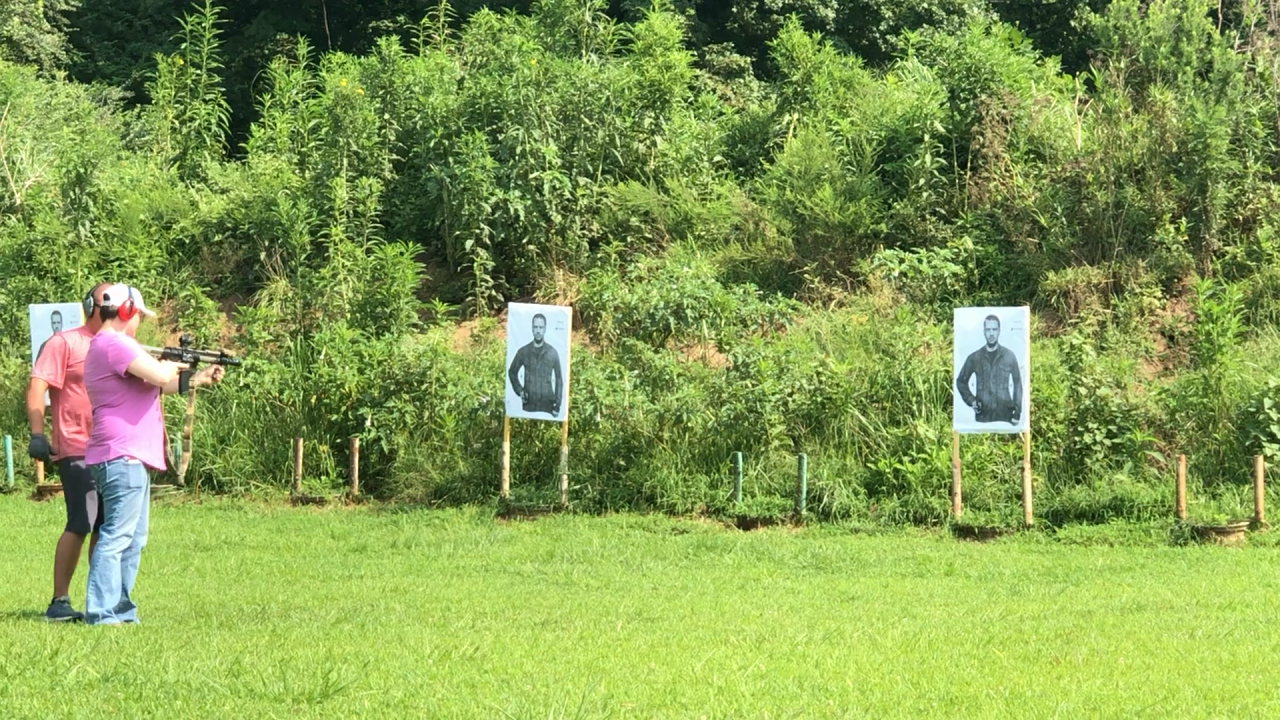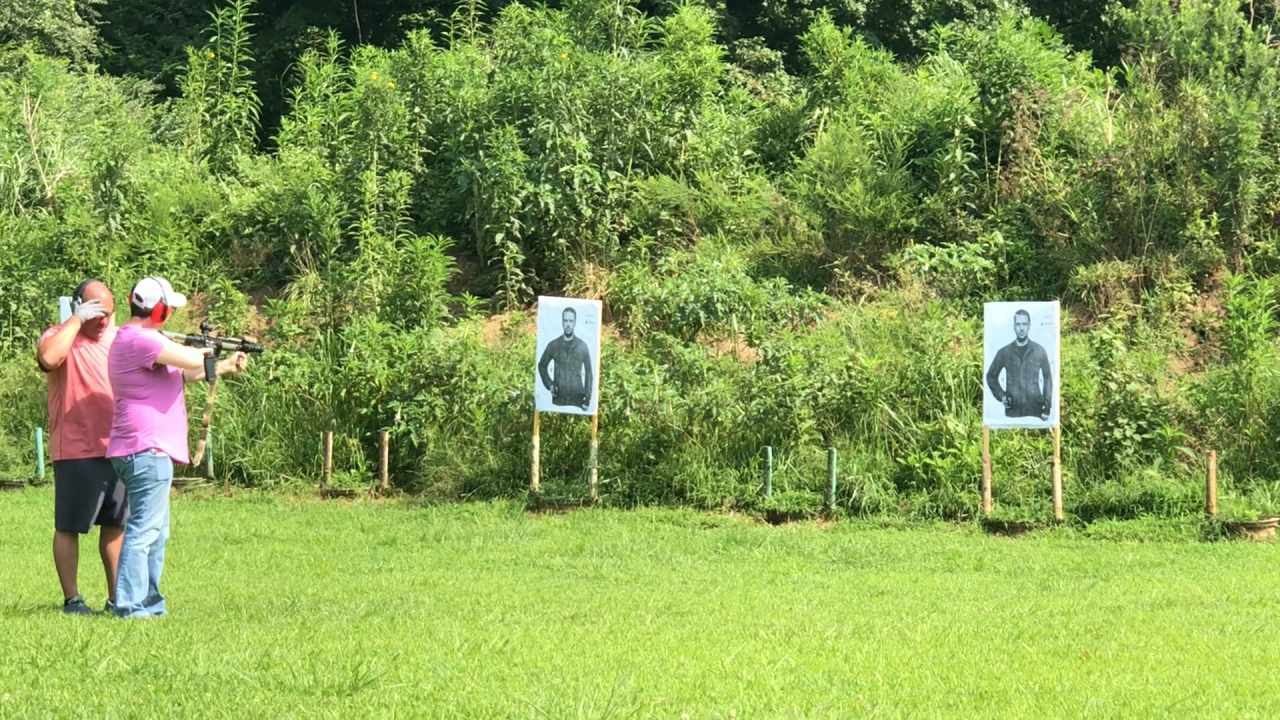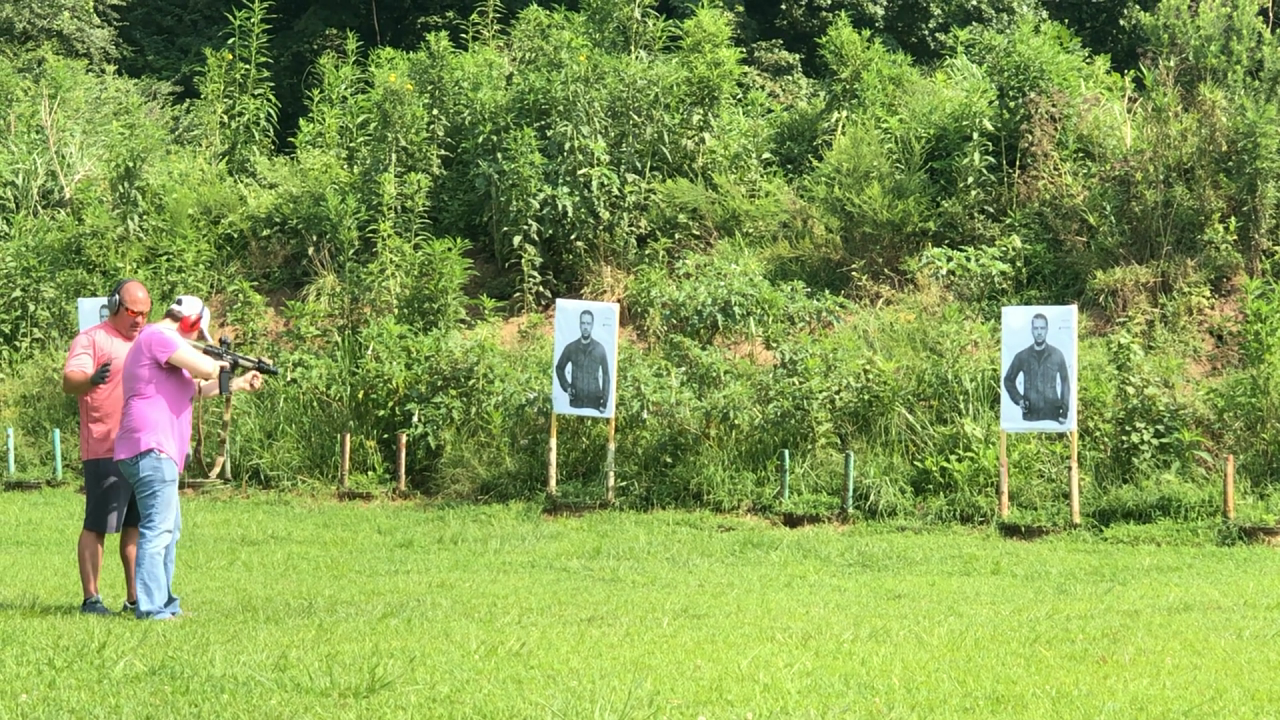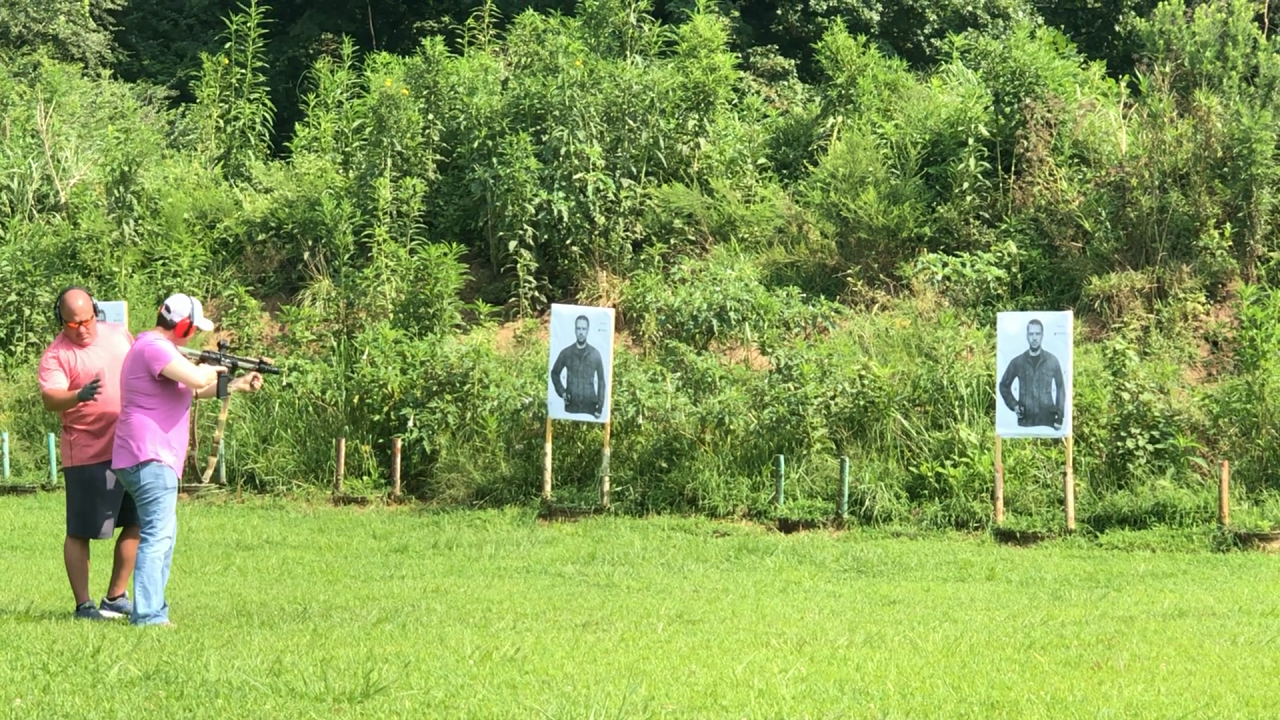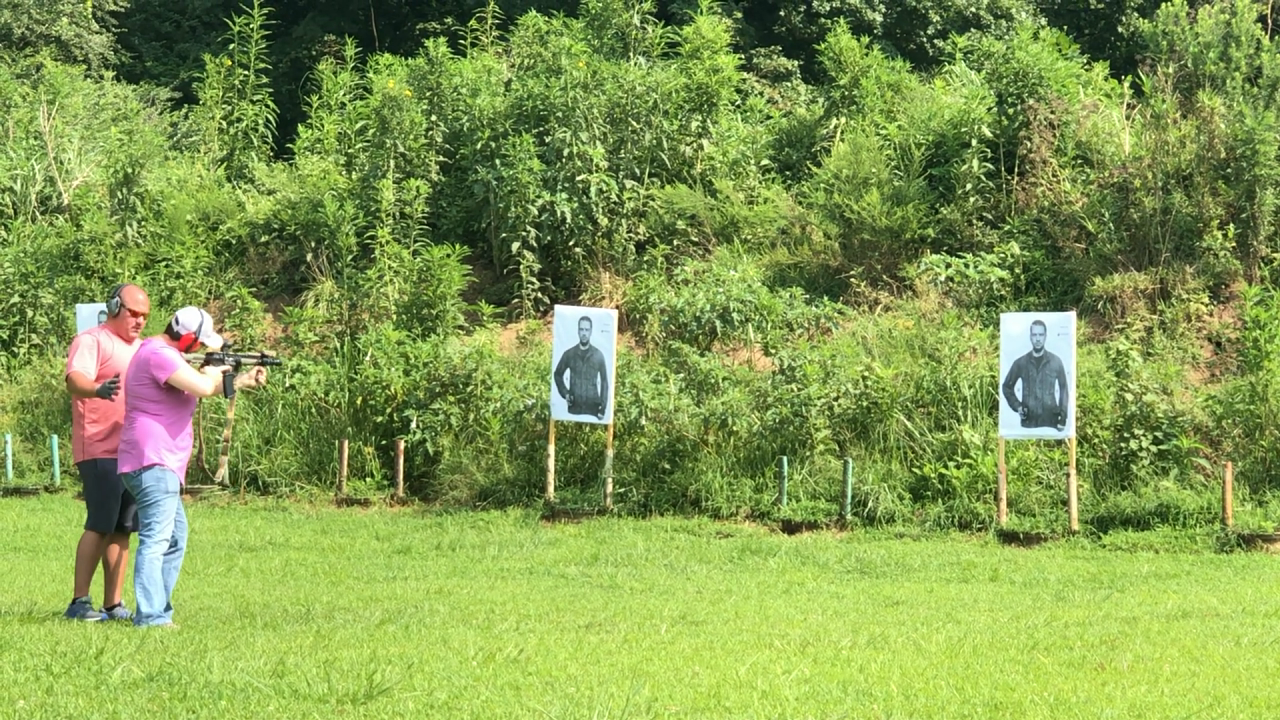
dt=1s
person 1, frame 1
right shoulder: (64, 342)
right elbow: (37, 387)
right wrist: (37, 433)
right hip: (77, 451)
right knee: (79, 526)
right ankle: (59, 600)
person 1, frame 2
left shoulder: (115, 334)
right shoulder: (60, 335)
right elbow: (48, 358)
right wrist: (77, 320)
right hip: (77, 451)
left knee: (115, 525)
right knee: (69, 526)
left ankle: (116, 596)
right ankle: (71, 598)
person 1, frame 3
right shoulder: (91, 339)
right elbow: (69, 382)
right wrist: (92, 379)
right hip: (106, 450)
left knee: (136, 525)
right knee: (97, 525)
left ankle: (135, 597)
right ankle: (91, 599)
person 1, frame 4
left shoulder: (119, 334)
right shoulder: (55, 355)
right elbow: (49, 399)
right wrist: (78, 396)
right hip: (88, 455)
left knee: (136, 524)
right knee: (80, 531)
left ankle: (116, 597)
right ankle: (84, 604)
person 1, frame 5
left shoulder: (143, 348)
right shoulder: (91, 340)
right elbow: (75, 380)
right wrist: (97, 389)
right hip: (99, 451)
left knee: (122, 530)
right knee: (99, 525)
left ankle: (113, 603)
right ankle: (79, 602)
person 2, frame 1
left shoulder: (113, 345)
right shoulder: (114, 344)
left elbow: (156, 386)
right elbow: (160, 376)
left wrist: (200, 378)
right wrist: (172, 367)
left hip: (131, 457)
right hip: (121, 457)
left knee: (133, 538)
right knee: (116, 536)
left ankle: (120, 609)
right ankle: (100, 614)
person 2, frame 2
left shoulder: (137, 337)
right shoulder: (140, 339)
left elbow: (179, 373)
right elbow: (191, 361)
left wrist: (225, 366)
right wrist: (199, 350)
left hip: (149, 449)
right hip: (146, 450)
left knee: (156, 530)
right knee: (144, 529)
left ankle: (148, 602)
right ankle: (129, 607)
person 2, frame 3
left shoulder: (157, 341)
right shoulder: (160, 336)
left elbow: (192, 387)
right elbow: (205, 367)
left wrist: (236, 384)
right wrist: (216, 364)
left hip: (155, 449)
right hip: (150, 448)
left knee: (169, 529)
right knee: (157, 528)
left ankle: (165, 602)
right ankle: (151, 609)
person 2, frame 4
left shoulder: (157, 346)
right shoulder: (155, 347)
left elbow: (190, 390)
right elbow: (197, 380)
left wrist: (236, 385)
right wrist: (211, 371)
left hip: (153, 458)
right hip: (149, 458)
left knee: (164, 534)
right knee: (157, 535)
left ankle: (152, 609)
right ankle: (148, 615)
person 2, frame 5
left shoulder: (163, 352)
right shoulder: (159, 354)
left elbow: (192, 388)
right elbow: (202, 388)
left wrist: (241, 381)
right wrist: (213, 374)
left hip: (159, 463)
right hip: (153, 462)
left knee: (175, 537)
right knee: (156, 538)
left ankle: (158, 610)
right ankle: (150, 616)
